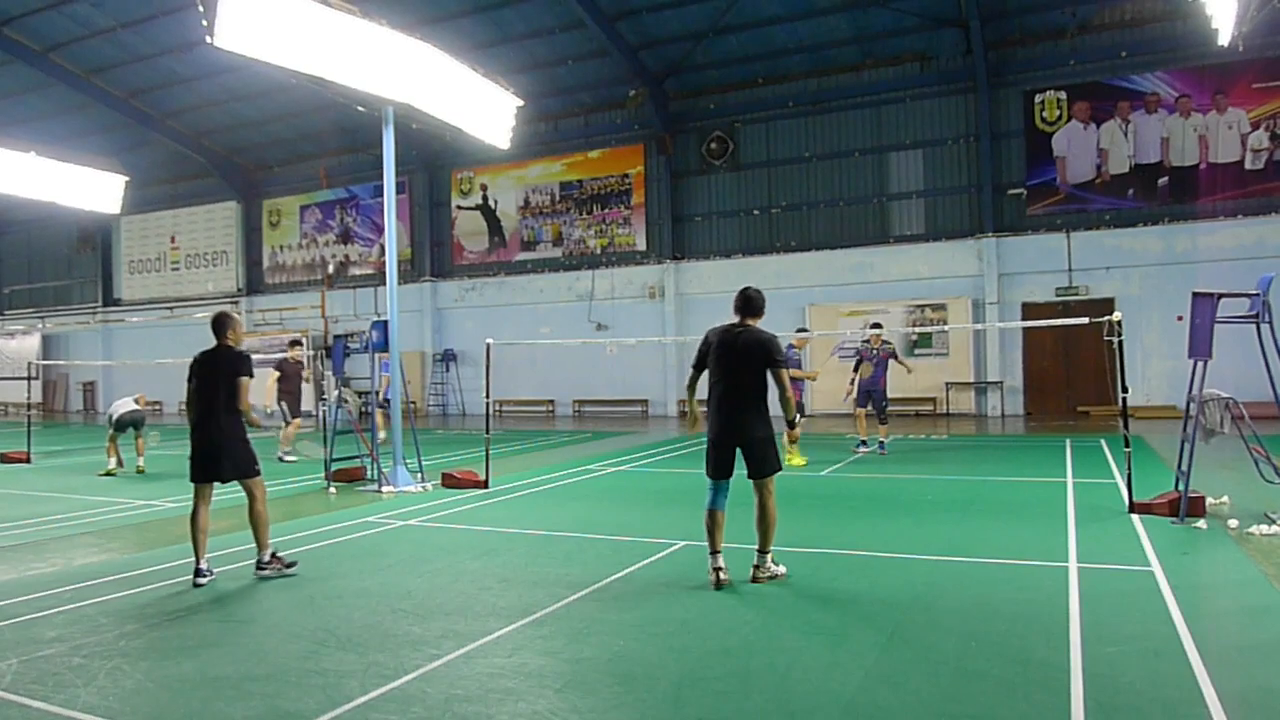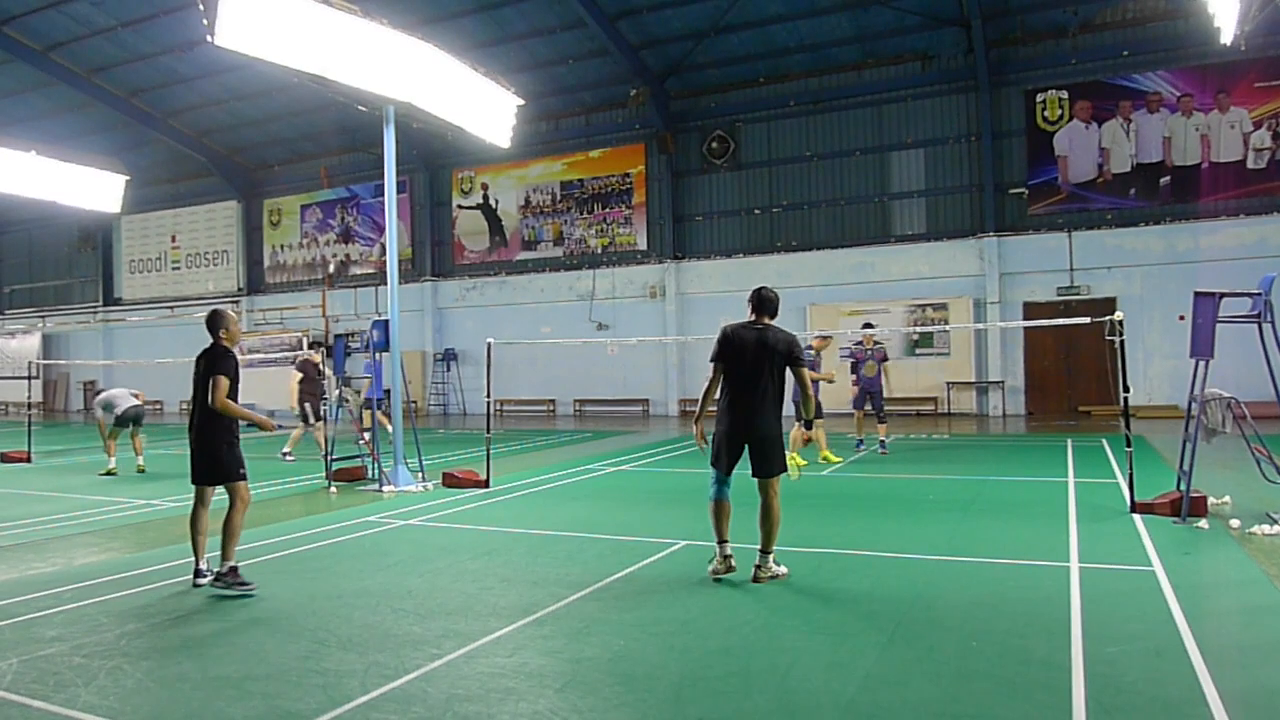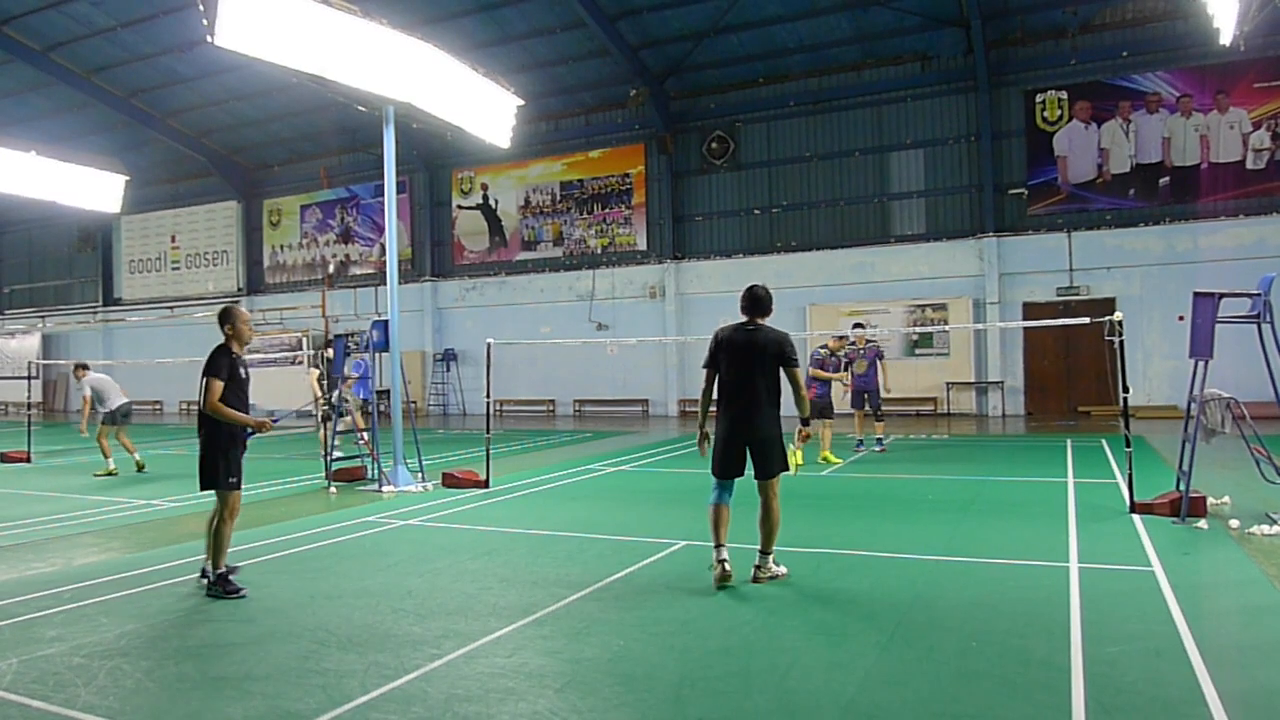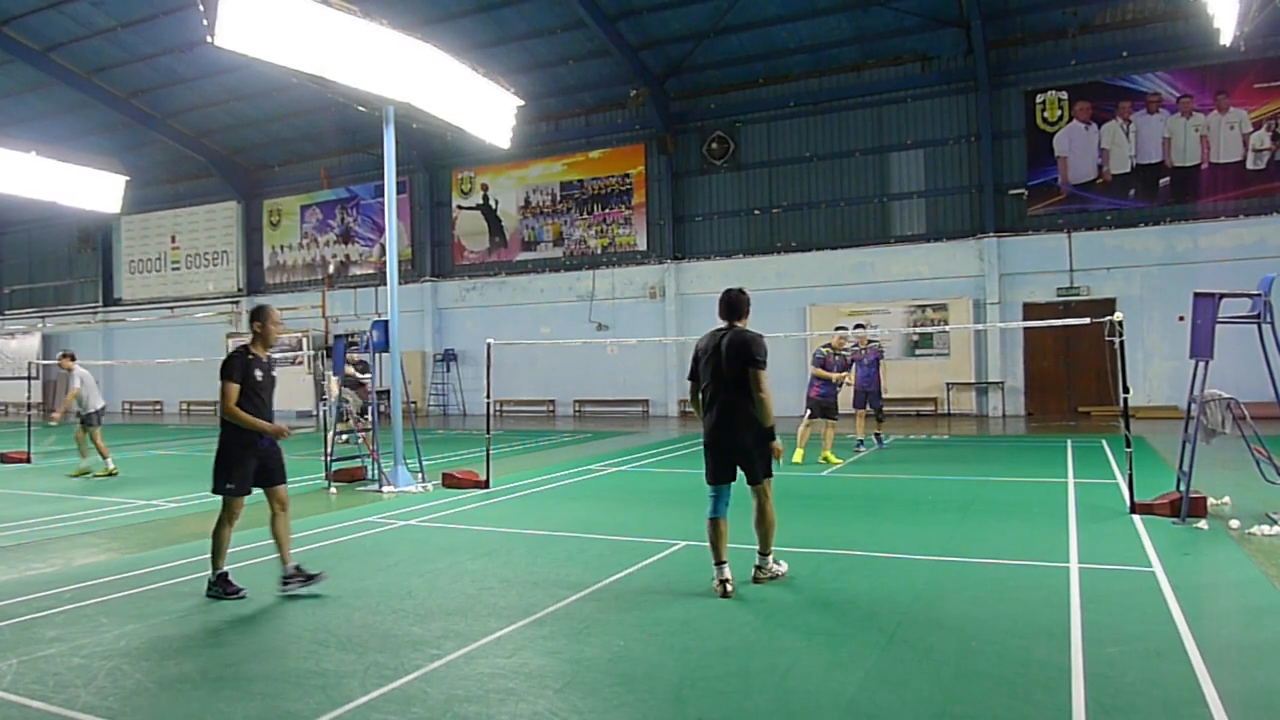
dt=0.3s
person 1, frame 1
left shoulder: (713, 336)
right shoulder: (767, 341)
left elbow: (691, 382)
right elbow: (785, 391)
left wrist: (692, 408)
right wrist: (792, 425)
left hip: (719, 428)
right hip: (756, 428)
left knee: (717, 492)
right knee: (765, 493)
left ankle: (717, 566)
right ankle: (763, 564)
person 1, frame 2
left shoulder: (729, 333)
right shoulder: (787, 340)
left elbow: (713, 380)
right elbow: (806, 390)
left wrist: (698, 419)
right wrist: (808, 424)
left hip: (729, 424)
right hip: (767, 427)
left knee: (720, 482)
right knee: (769, 493)
left ankle: (724, 553)
right ankle: (764, 564)
person 1, frame 3
left shoulder: (722, 336)
right shoulder: (780, 340)
left elbow: (708, 386)
right elbow: (800, 389)
left wrist: (702, 425)
right wrist: (805, 422)
left hip: (728, 428)
right hip: (765, 429)
left knee: (721, 490)
right knee: (769, 493)
left ankle: (720, 557)
right ankle: (764, 564)
person 1, frame 4
left shoulder: (703, 343)
right shoulder: (752, 341)
left elbow: (694, 395)
right elbow: (761, 393)
right wrist: (772, 436)
left hip: (714, 434)
right hip: (748, 433)
left knee: (718, 499)
right knee: (763, 495)
left ankle: (722, 575)
right ankle: (765, 564)
person 2, frame 1
left shoulder: (199, 361)
right shoulder: (240, 359)
left elbow: (190, 404)
right elbow: (242, 404)
right wrist: (253, 420)
left hip: (202, 437)
right hip: (230, 436)
left knee: (201, 501)
right knee: (257, 494)
left ankle: (201, 567)
right ankle: (265, 559)
person 2, frame 2
left shoulder: (205, 357)
right shoulder: (225, 357)
right elbow: (218, 401)
right wrist: (256, 419)
left hip: (201, 436)
right hip: (220, 438)
left knee: (202, 501)
right knee: (241, 499)
left ankle: (201, 568)
right ankle: (226, 570)
person 2, frame 3
left shoulder: (235, 358)
right shoulder: (222, 358)
right elbow: (210, 404)
right wrist: (250, 422)
left hip: (230, 442)
right hip: (221, 443)
left knee: (225, 505)
right knee: (230, 508)
left ankle: (213, 565)
right ankle: (217, 577)
person 2, frame 4
left shoulder: (267, 361)
right shoulder: (237, 361)
right elbow: (228, 409)
right wrist: (267, 428)
left hip: (266, 445)
right hip: (238, 447)
left knee: (280, 504)
right knee: (231, 513)
left ankle: (290, 572)
right ankle: (217, 579)
